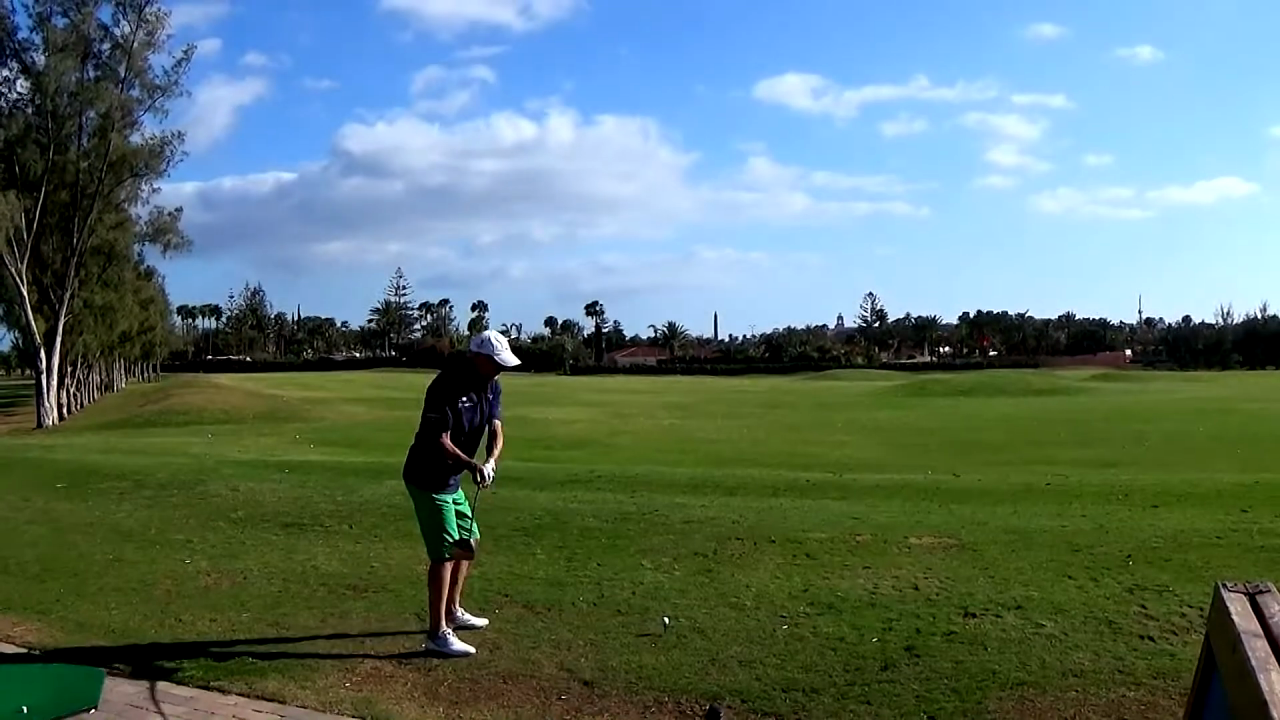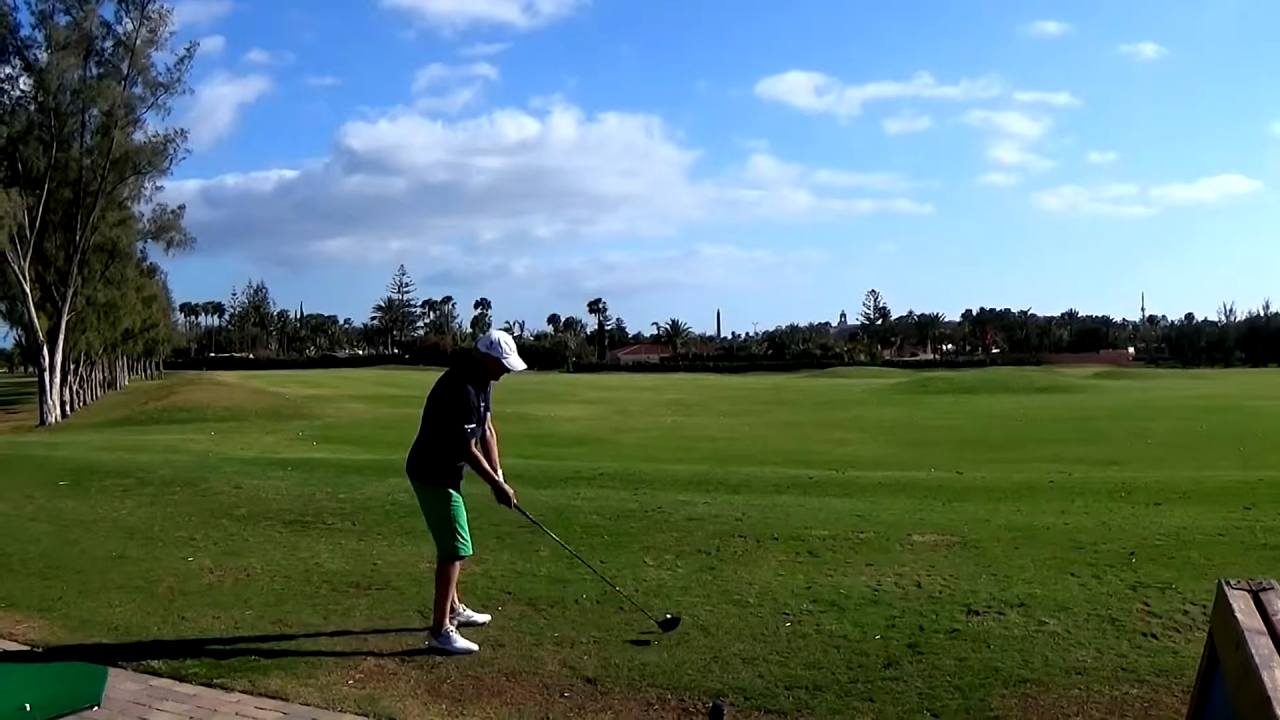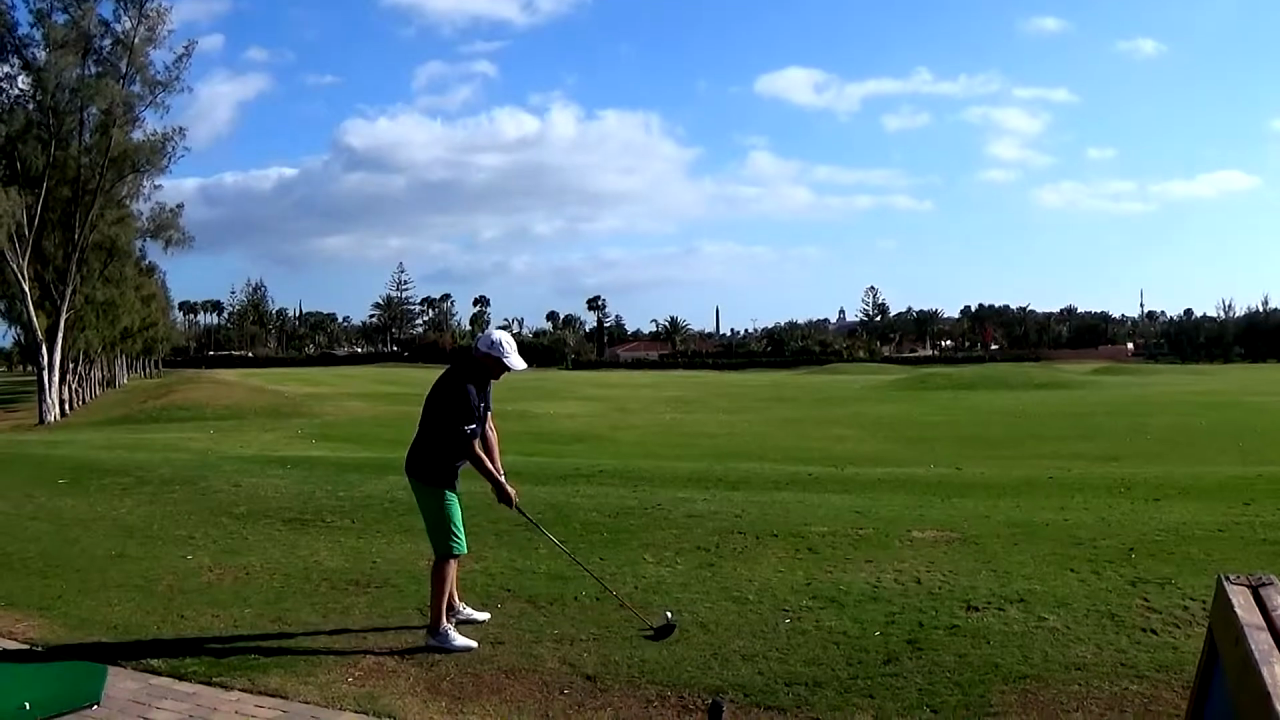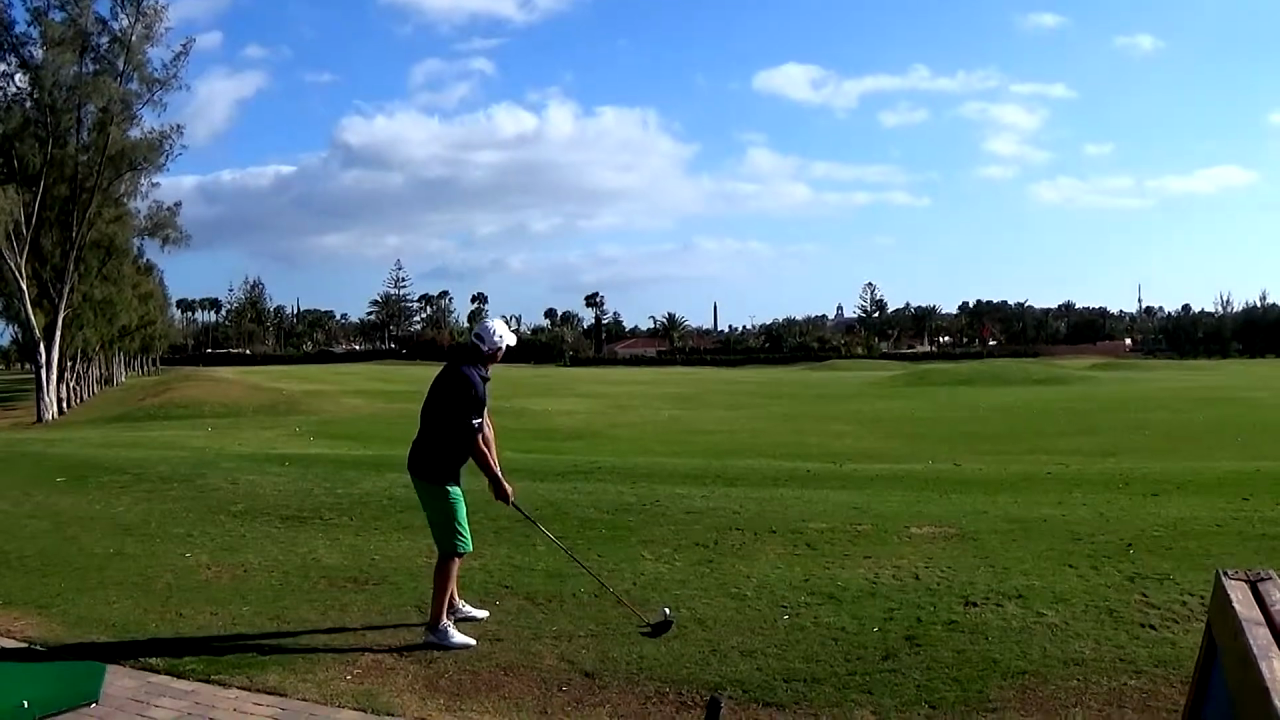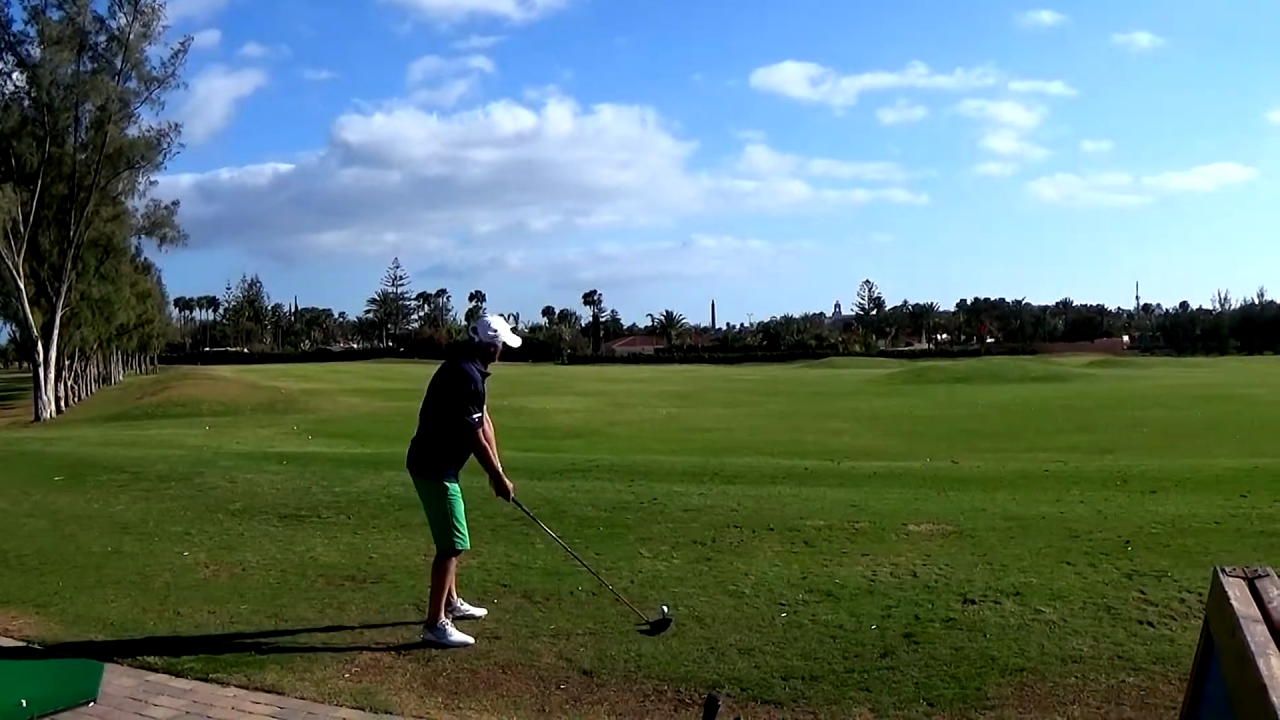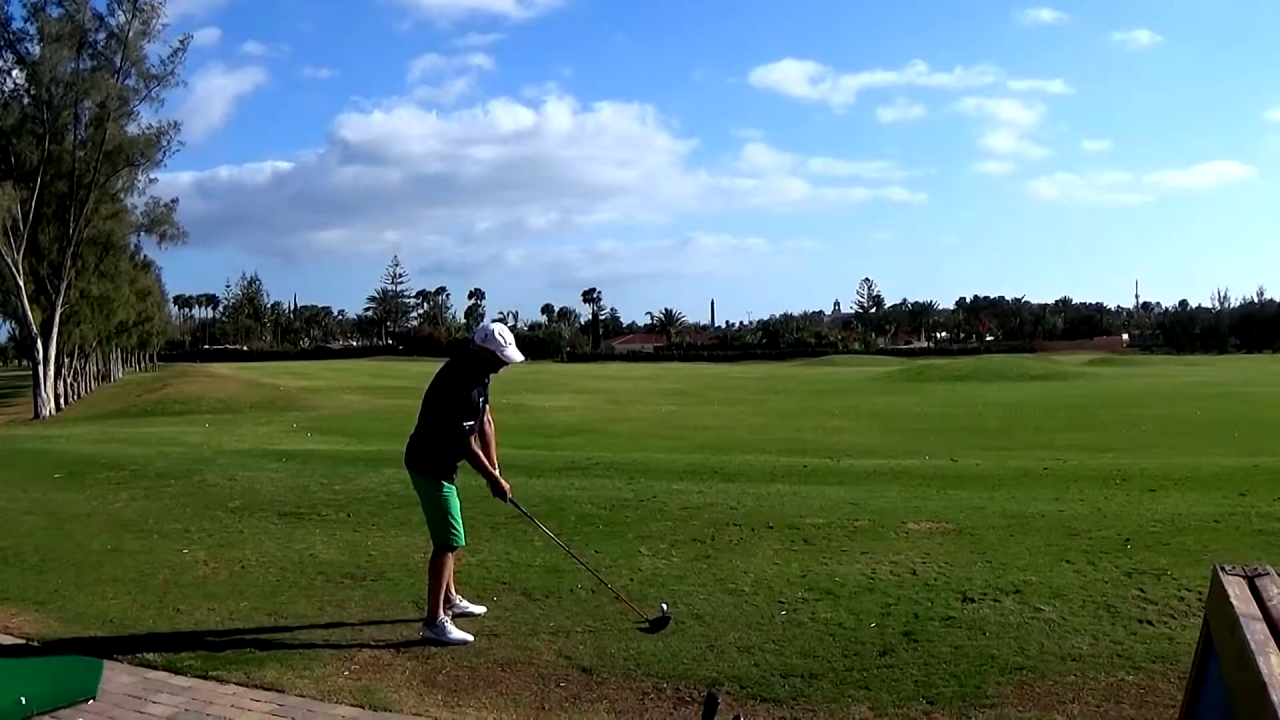
dt=0.3s
person 1, frame 1
left shoulder: (491, 386)
right shoulder: (446, 386)
left elbow: (495, 432)
right elbow: (440, 443)
left wrist: (489, 464)
right wrist: (471, 465)
left hip: (450, 478)
right hip: (429, 478)
left knee: (466, 542)
right knee: (445, 552)
left ankle: (452, 612)
right ankle: (438, 633)
person 1, frame 2
left shoulder: (482, 381)
right shoulder: (461, 388)
left elbow: (487, 430)
right elbow: (469, 450)
left wrist: (499, 476)
right wrist: (497, 485)
left hip: (443, 470)
right hip: (434, 473)
left knee: (454, 544)
right knee: (455, 549)
left ankle: (453, 608)
right ankle: (441, 630)
person 1, frame 3
left shoulder: (480, 380)
right shoulder: (461, 389)
left elbow: (487, 430)
right elbow: (472, 450)
left wrist: (501, 477)
right wrist: (500, 486)
left hip: (440, 469)
right hip: (431, 472)
left knee: (451, 542)
right knee: (450, 548)
left ankle: (453, 607)
right ankle: (438, 628)
person 1, frame 4
left shoulder: (470, 370)
right shoulder: (467, 381)
left elbow: (485, 426)
right elbow: (475, 444)
left wrist: (497, 473)
right wrist: (498, 482)
left hip: (438, 466)
right hip: (435, 470)
left knee: (452, 540)
right knee: (455, 545)
left ankle: (453, 604)
right ankle: (437, 625)
person 1, frame 5
left shoulder: (469, 367)
right shoulder: (466, 377)
left elbow: (484, 421)
right elbow: (476, 439)
left wrist: (498, 469)
right wrist: (499, 478)
left hip: (438, 464)
right hip: (434, 468)
left knee: (452, 538)
right knee: (452, 543)
left ankle: (450, 602)
right ankle: (435, 624)
person 1, frame 6
left shoulder: (477, 371)
right shoulder: (461, 384)
left elbow: (485, 422)
right elbow: (468, 446)
left wrist: (495, 470)
right wrist: (494, 479)
left hip: (439, 461)
right hip: (430, 464)
left knee: (450, 535)
right knee: (448, 540)
left ankle: (449, 599)
right ankle: (435, 621)
